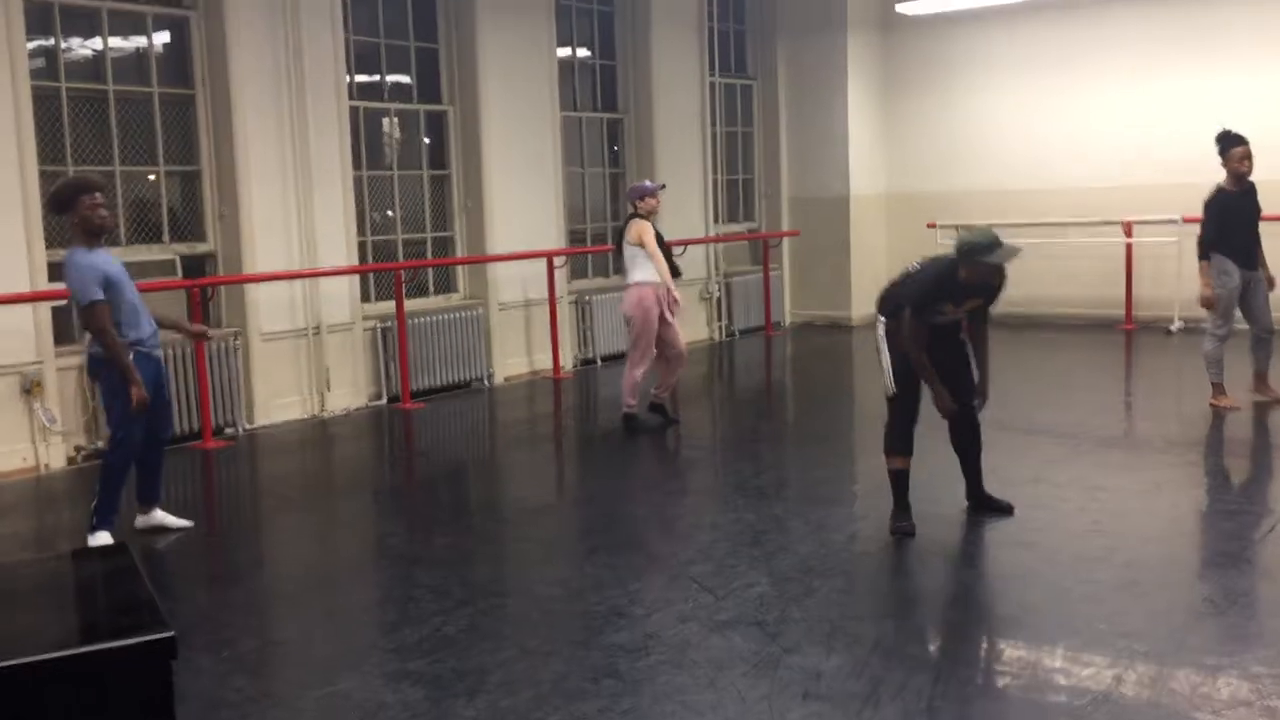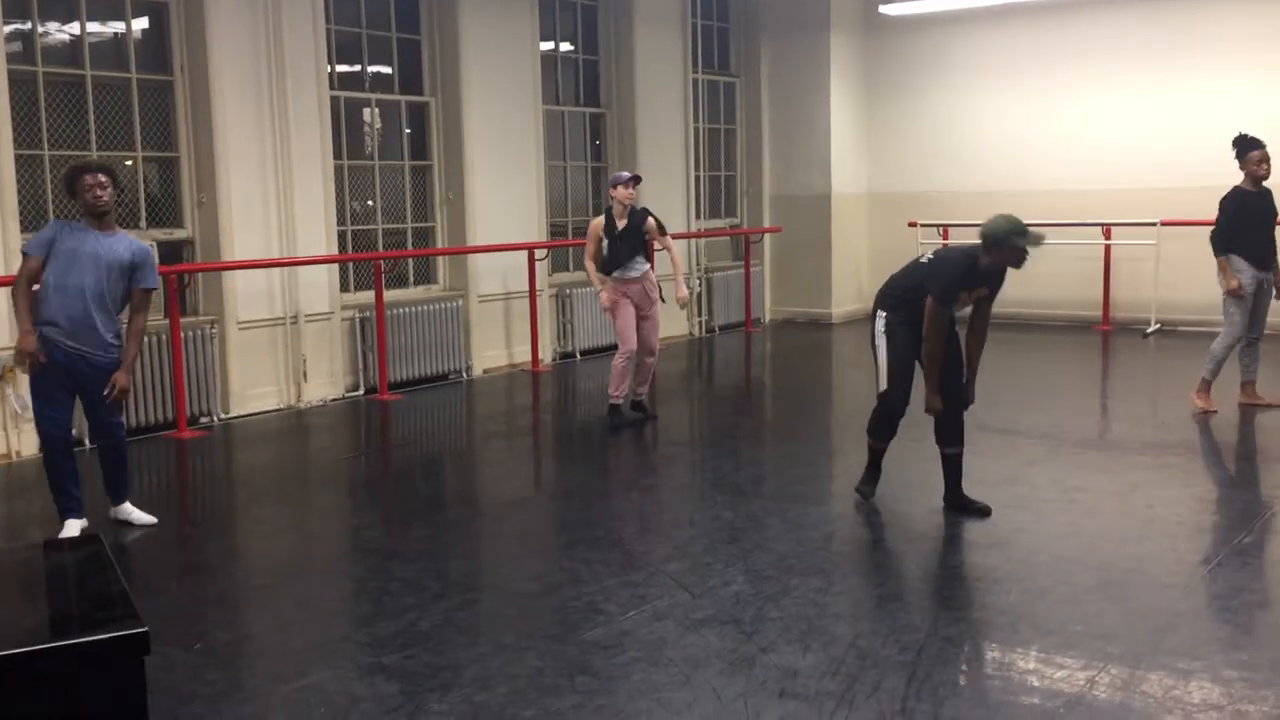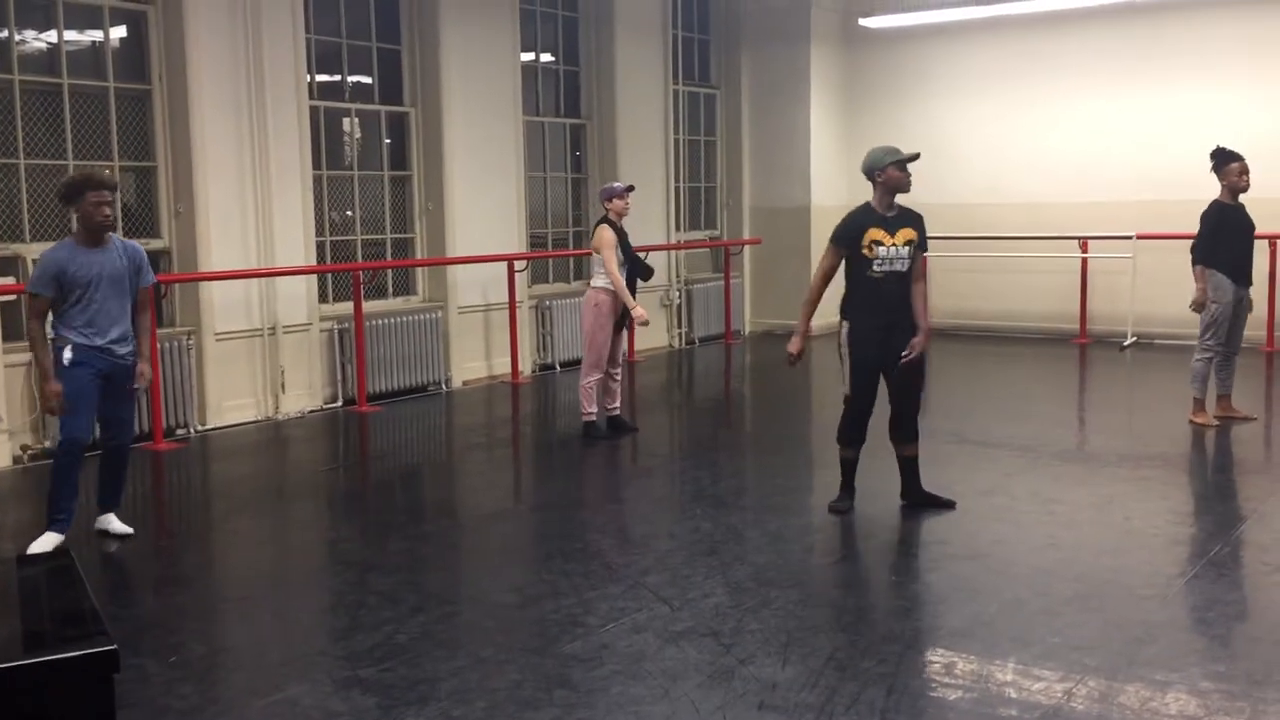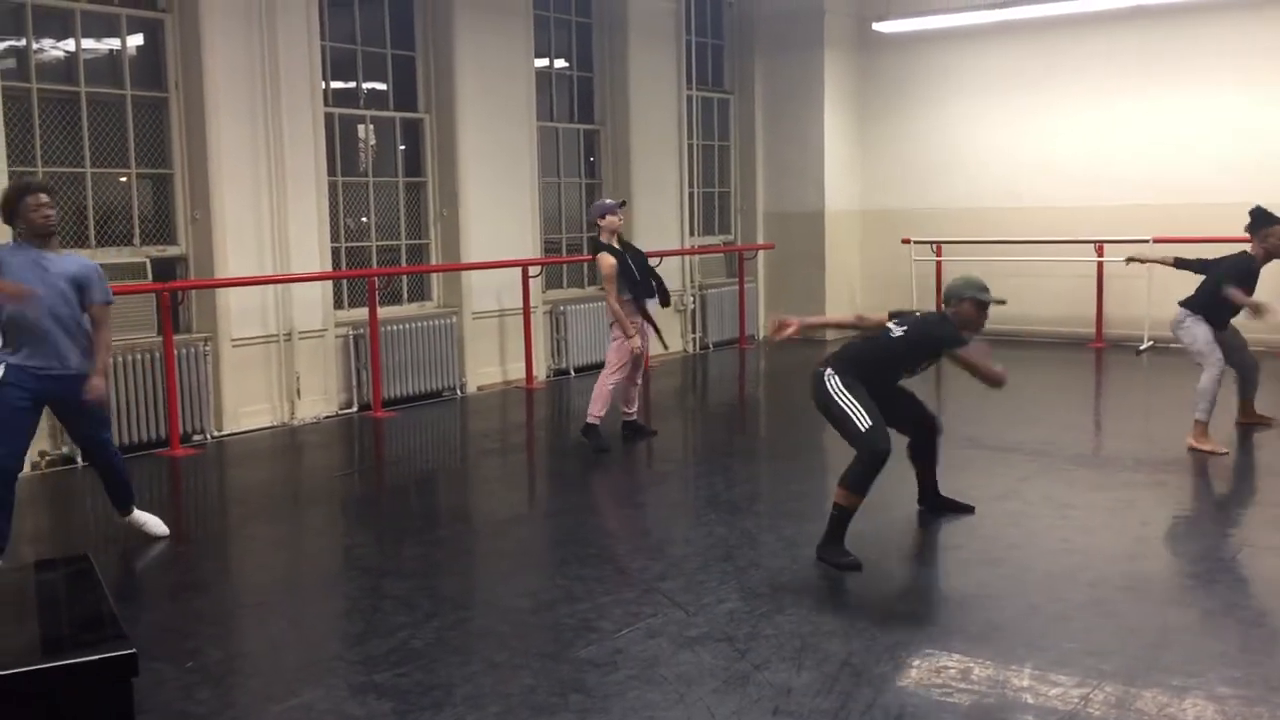
dt=0.7s
person 1, frame 1
left shoulder: (102, 250)
right shoulder: (81, 265)
right elbow: (102, 329)
left wrist: (181, 326)
right wrist: (133, 381)
left hip: (146, 354)
right hip: (123, 361)
left knee: (157, 434)
right knee: (127, 441)
left ankle: (148, 510)
right ankle: (100, 527)
person 1, frame 2
left shoulder: (138, 251)
right shoulder: (57, 233)
left elbow: (138, 316)
right elbow: (23, 281)
left wrist: (126, 368)
right wrist: (26, 331)
left hip: (101, 356)
right hip: (51, 349)
left knee: (110, 434)
right knee: (54, 435)
left ankle: (121, 503)
right ankle: (73, 514)
person 1, frame 3
left shoulder: (132, 254)
right shoulder: (55, 259)
left elbow: (142, 310)
right elbow: (35, 320)
left wrist: (144, 359)
right wrist: (47, 378)
left hip: (120, 360)
right hip: (77, 356)
left knee: (119, 441)
right knee: (74, 439)
left ankle: (106, 513)
right ankle: (57, 528)
person 1, frame 4
left shoulder: (84, 268)
left elbow: (101, 327)
left wrist: (99, 375)
left hip: (72, 378)
left knee: (102, 452)
left ankle: (129, 511)
person 2, frame 1
left shoulder: (992, 281)
right shoulder: (931, 280)
left elbow: (978, 323)
right elbow: (913, 343)
left wrist: (983, 377)
right wrist: (938, 390)
left hip: (945, 327)
right hip: (899, 324)
left knee: (965, 407)
right knee: (904, 410)
left ankle: (977, 494)
right ankle: (900, 507)
person 2, frame 2
left shoulder: (994, 273)
right shoulder: (951, 269)
left elbow: (978, 324)
right elbow: (931, 336)
left wrist: (970, 380)
right wrist: (931, 391)
left hip: (937, 322)
right hip: (896, 314)
left knee: (955, 403)
right knee: (894, 400)
left ankle: (954, 494)
right ankle: (871, 472)
person 2, frame 3
left shoulder: (913, 222)
right shoulder: (855, 223)
left elbow: (917, 280)
right elbow: (822, 278)
left wrist: (922, 332)
right wrist: (801, 332)
left hip: (902, 328)
right hip: (861, 328)
left knee: (907, 408)
right knee: (858, 409)
left ankle: (912, 488)
right ankle: (846, 489)
person 2, frame 4
left shoulder: (924, 322)
right shoulder: (944, 331)
left elbow: (859, 321)
right elbow: (995, 378)
left wrist: (802, 323)
right wrist: (983, 360)
left hip: (867, 381)
right hip: (837, 379)
left knee: (926, 428)
right knee: (875, 447)
left ankle: (930, 497)
right ankle: (830, 542)
person 3, frame 1
left shoulder: (1250, 190)
right shoulder: (1218, 199)
left elbow: (1253, 233)
right elbow: (1206, 242)
right wrist: (1205, 283)
left hip: (1250, 269)
right hip: (1226, 268)
right knee: (1219, 331)
right ankle: (1217, 393)
person 3, frame 2
right shoulder: (1234, 198)
right elbow: (1218, 240)
right wrist: (1229, 276)
right hip: (1240, 271)
left knee: (1253, 335)
right knee: (1233, 333)
left ankle: (1248, 391)
right ankle: (1202, 390)
person 3, frame 3
left shoulder: (1240, 209)
right shoulder: (1215, 211)
right elbow: (1199, 250)
left wrist: (1246, 291)
right wrist: (1200, 289)
left hip: (1239, 286)
right hip: (1219, 284)
left knee: (1230, 349)
right knee: (1209, 347)
left ankle: (1224, 405)
right ankle: (1198, 409)
person 3, frame 4
left shoulder: (1249, 263)
right shoulder: (1240, 265)
left elbow: (1192, 263)
right elbow: (1225, 285)
left wrist: (1150, 259)
right wrist: (1247, 301)
left hip: (1216, 322)
right hip: (1191, 319)
left knee: (1249, 366)
right knee: (1215, 364)
left ankle: (1246, 411)
right ankle: (1198, 434)
person 4, frame 1
left shoulder: (634, 227)
right shoulder: (642, 225)
right elbow: (657, 259)
right wrist: (673, 291)
left hip: (652, 297)
right hip: (642, 297)
left knee: (677, 352)
right knee: (639, 359)
left ankle: (659, 401)
right ankle: (629, 414)
person 4, frame 2
left shoulder: (644, 220)
right shoulder: (599, 225)
left elbow: (671, 249)
right elbow: (589, 260)
left wrist: (680, 285)
right wrist: (601, 290)
left hip: (645, 286)
right hip: (619, 289)
left knee: (650, 348)
right knee: (628, 348)
left ankle: (638, 399)
right ankle: (615, 405)
person 4, frame 3
left shoulder: (618, 230)
right shoulder: (606, 233)
right elbow: (613, 274)
right wrist: (634, 307)
left hip: (614, 300)
right hip: (601, 300)
left knee: (614, 363)
right knee: (595, 365)
left ankle: (613, 416)
right ankle: (589, 422)
person 4, frame 4
left shoulder: (617, 241)
right shoulder: (608, 259)
right elbow: (613, 301)
right wrist: (630, 334)
left hip: (638, 311)
right hip: (628, 313)
left knee: (635, 368)
right knee: (615, 369)
left ankle: (630, 421)
right ankle: (591, 425)
